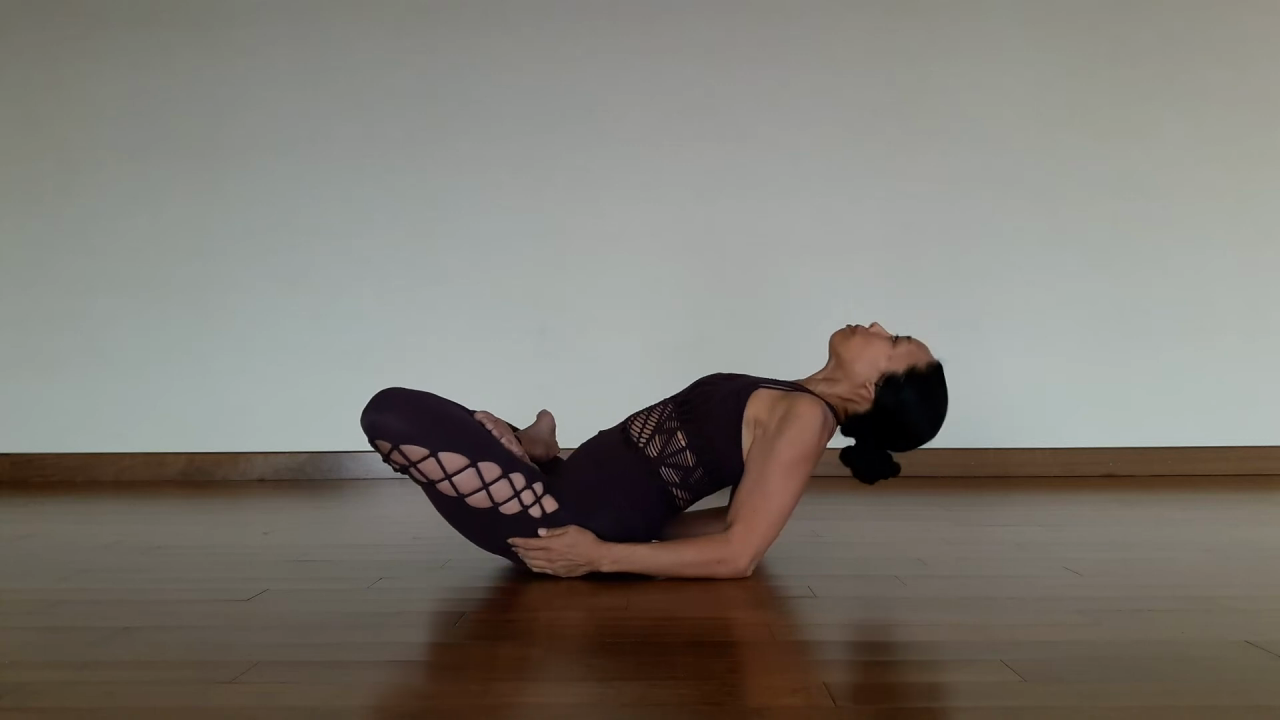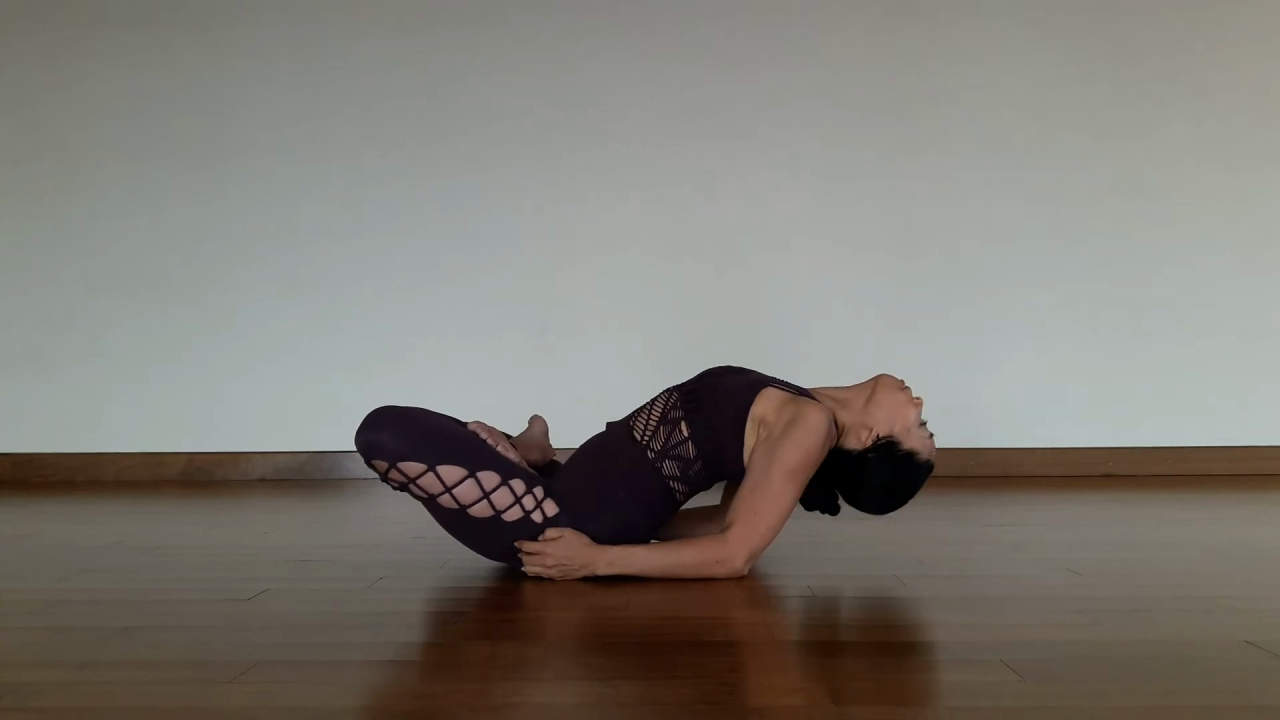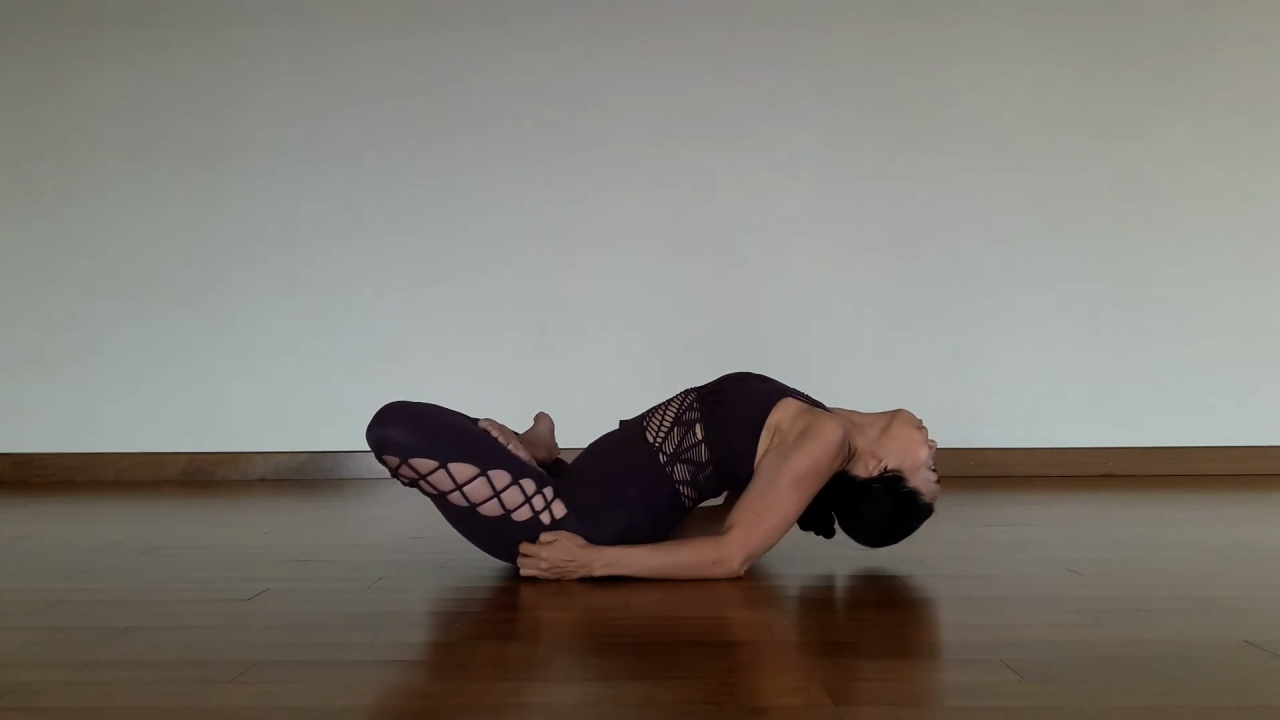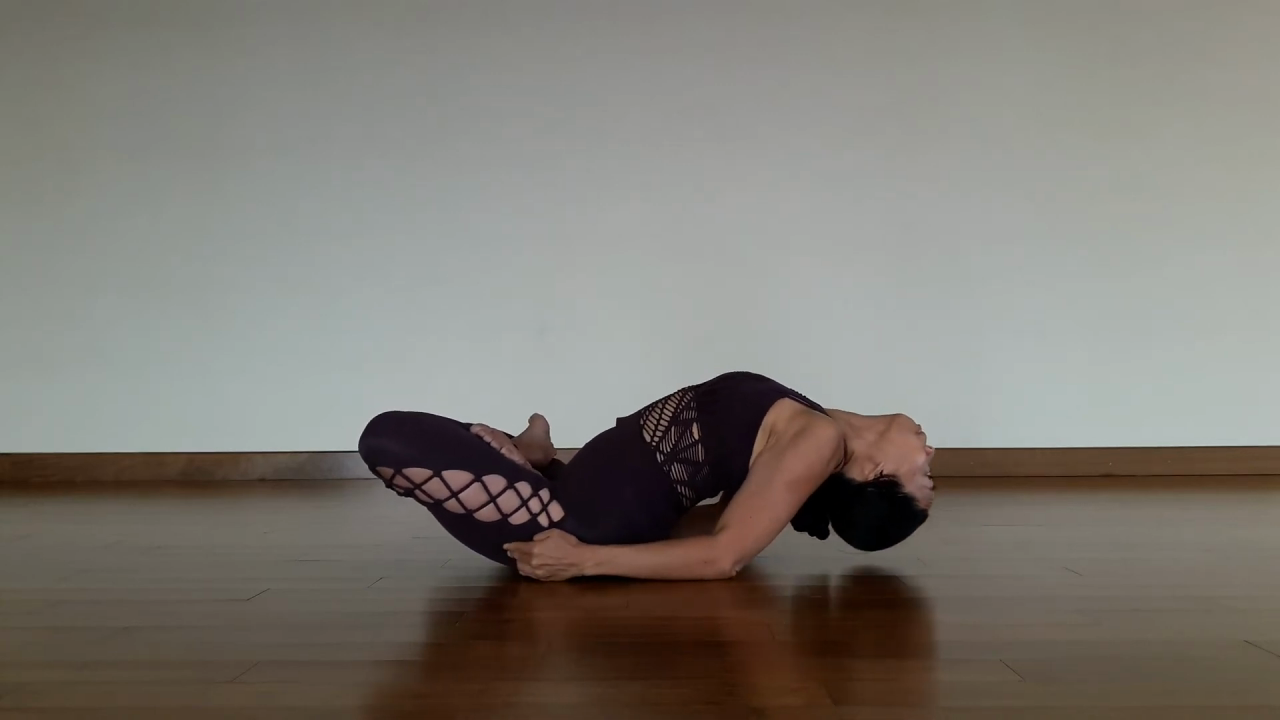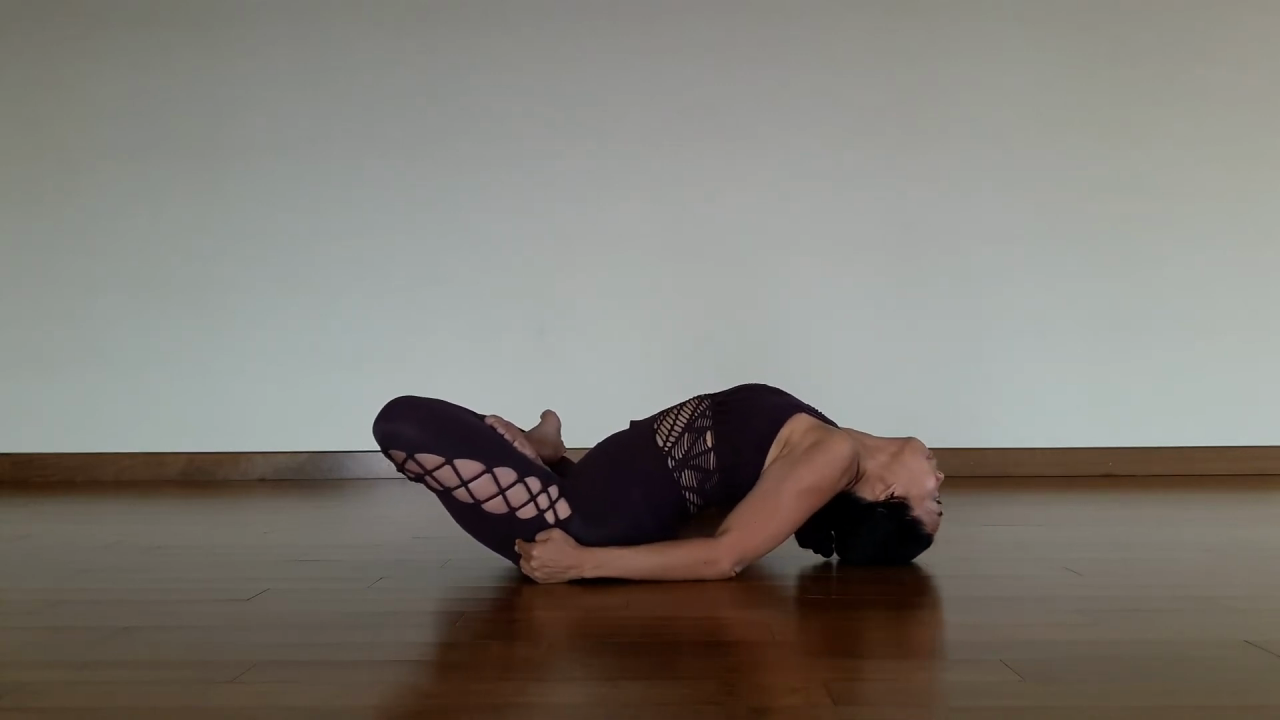
dt=1s
person 1, frame 1
left shoulder: (804, 418)
right shoulder: (792, 407)
left elbow: (738, 553)
right elbow: (740, 517)
left wrist: (600, 555)
left hip: (573, 524)
right hip: (589, 504)
left knee: (390, 413)
person 1, frame 2
left shoulder: (810, 423)
right shoulder: (795, 413)
left elbow: (734, 553)
right elbow: (731, 517)
left wrist: (597, 558)
left hip: (572, 524)
right hip: (583, 501)
left knee: (384, 432)
person 1, frame 3
left shoulder: (826, 436)
right shoulder: (810, 432)
left elbow: (731, 555)
left wrist: (592, 561)
left hip: (579, 524)
right hip: (591, 505)
left knee: (395, 428)
person 1, frame 4
left shoulder: (821, 439)
right shoulder: (814, 433)
left elbow: (723, 556)
left wrist: (584, 560)
left hip: (584, 525)
right hip: (594, 508)
left knee: (388, 438)
left ankle: (533, 460)
person 1, frame 5
left shoulder: (836, 456)
right shoulder: (825, 449)
left elbow: (725, 556)
left wrist: (584, 563)
left hip: (588, 524)
right hip: (598, 496)
left knee: (402, 423)
left ankle: (543, 458)
